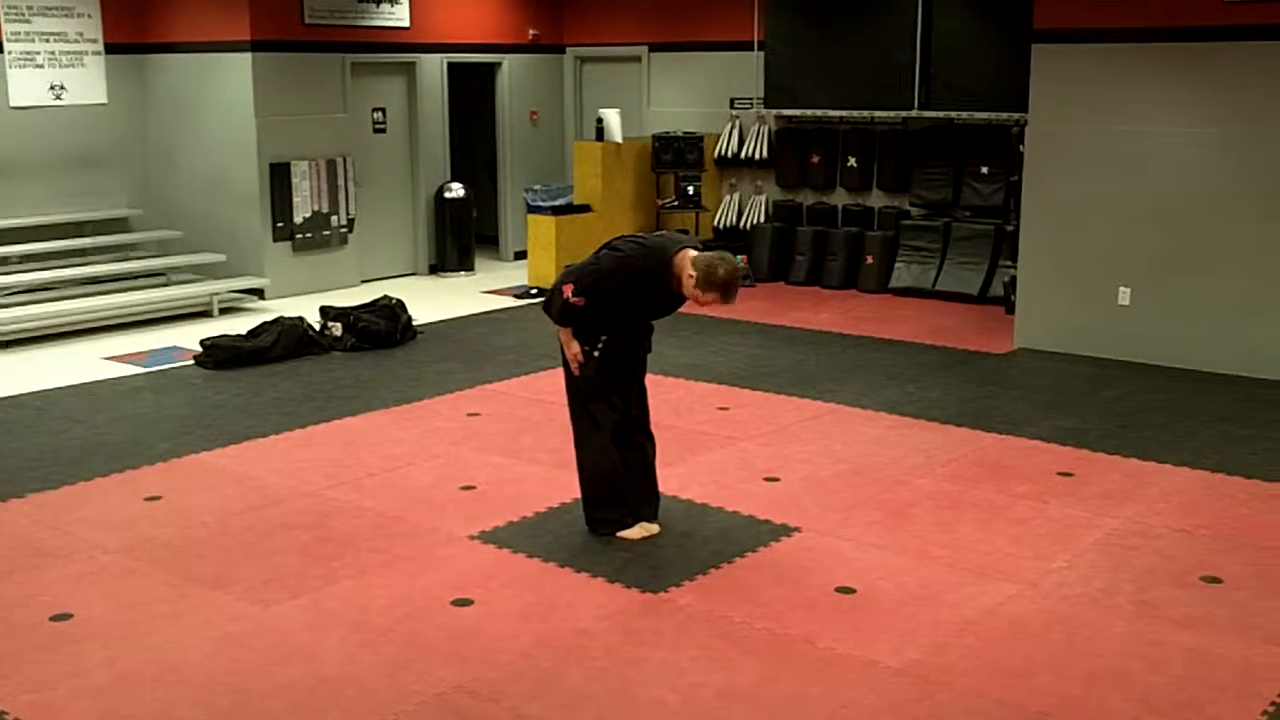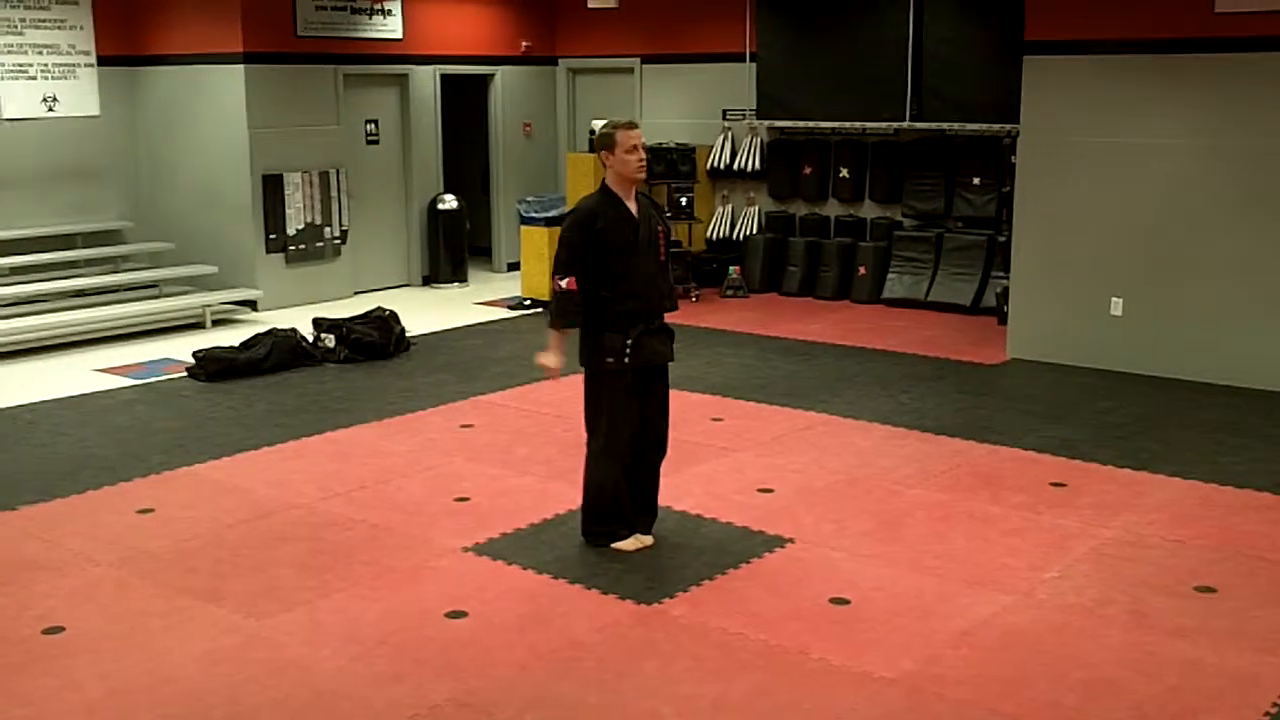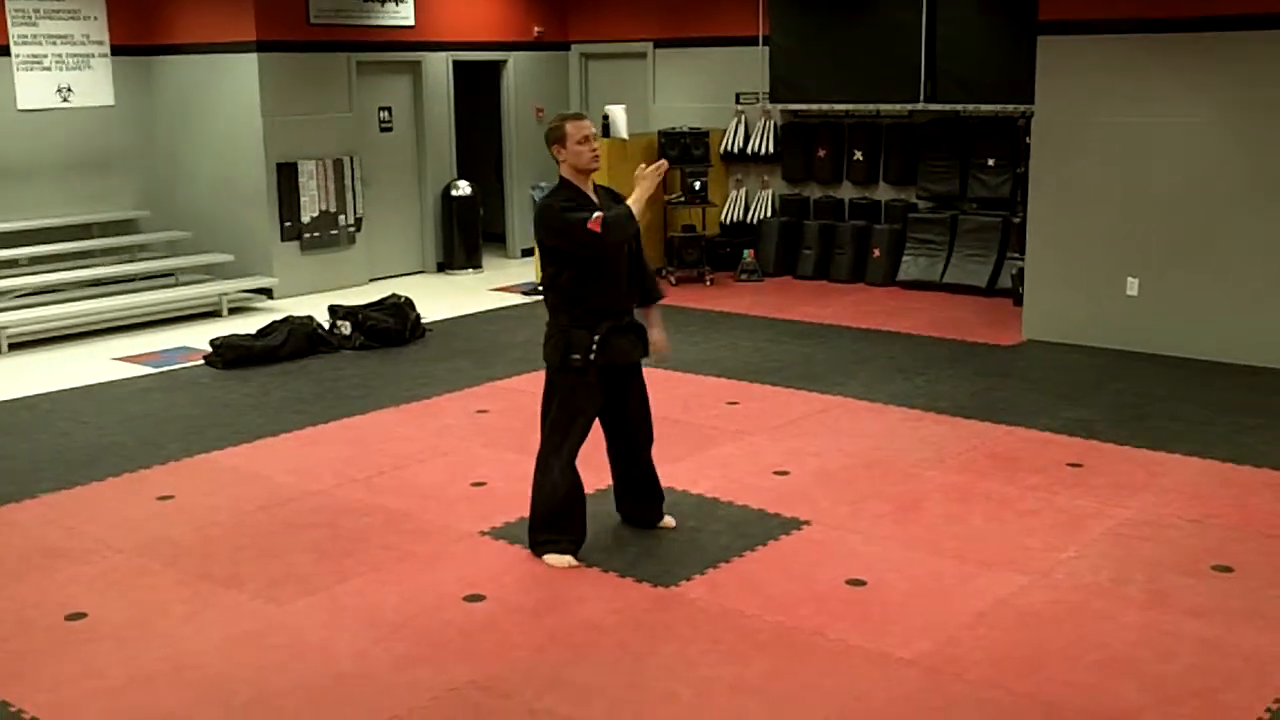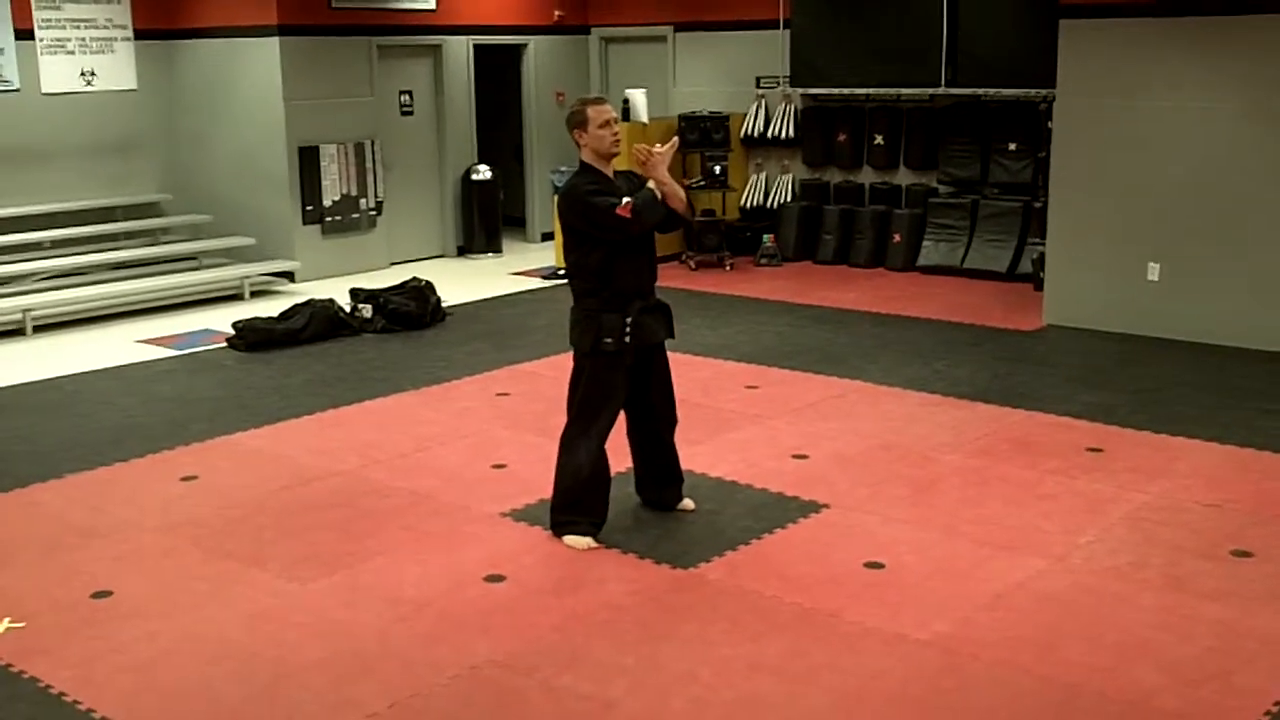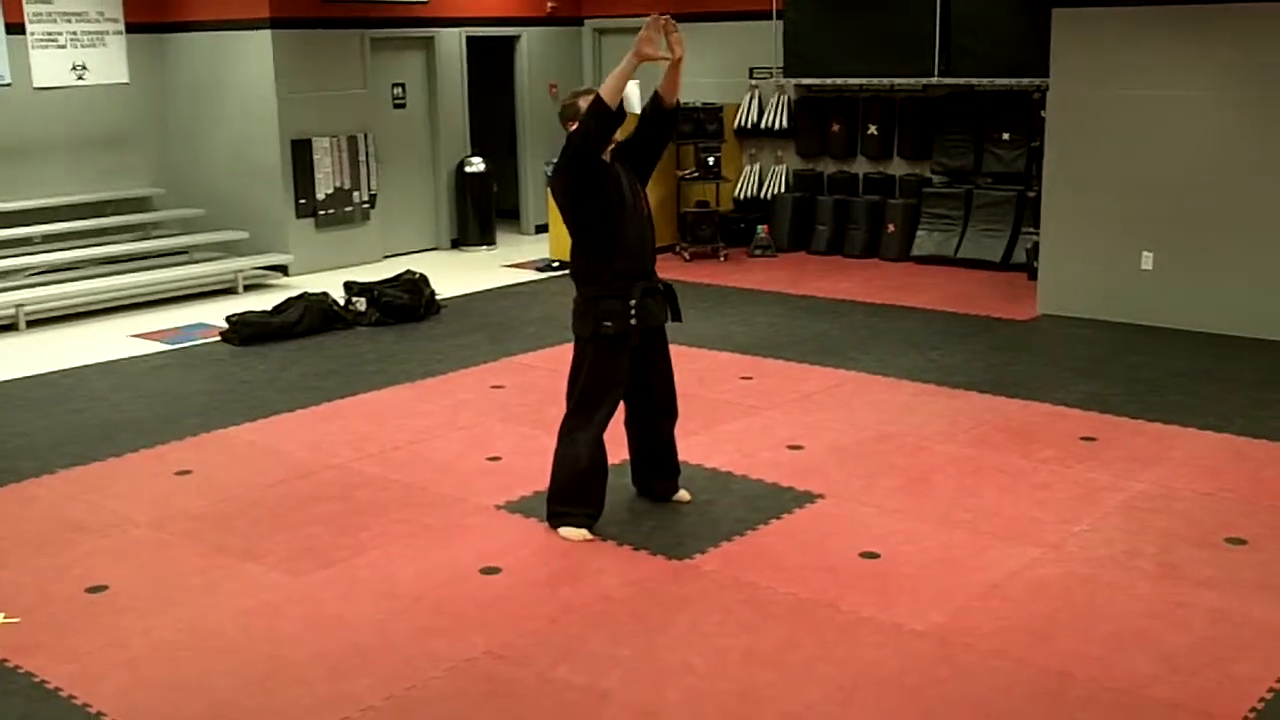
dt=1s
person 1, frame 1
left shoulder: (692, 262)
right shoulder: (636, 259)
right elbow: (570, 285)
left wrist: (638, 337)
right wrist: (568, 339)
left hip: (629, 337)
right hip: (591, 337)
left knee: (634, 424)
right knee: (598, 423)
left ankle: (640, 509)
right ankle: (610, 516)
person 1, frame 2
left shoulder: (653, 211)
right shoulder: (588, 216)
right elbow: (567, 285)
right wrist: (555, 347)
left hip: (651, 340)
right hip: (610, 345)
left knee: (651, 438)
right knee: (612, 439)
left ankle: (637, 522)
right ankle: (606, 528)
person 1, frame 3
left shoulder: (611, 200)
right shoulder: (554, 210)
left elbow: (635, 262)
right elbow: (605, 238)
left wrist: (652, 321)
right wrist: (642, 193)
left hip: (620, 335)
right hip: (575, 343)
left knee: (633, 430)
right knee: (562, 441)
left ankle: (642, 508)
right ankle: (551, 537)
person 1, frame 4
left shoulder: (630, 182)
right shoulder: (578, 193)
left elbow: (677, 216)
right elbow: (634, 221)
left wrist: (660, 177)
right wrist: (656, 179)
left hip: (643, 316)
right hip: (602, 324)
left knee: (656, 412)
right knee: (589, 423)
left ankle: (661, 490)
right ankle: (573, 518)
person 1, frame 5
left shoulder: (627, 163)
right shoulder: (572, 175)
left elbow: (659, 118)
right elbow: (596, 125)
left wrist: (674, 63)
right wrist: (635, 57)
left hip: (644, 303)
right hip: (604, 311)
left knee: (656, 404)
right knee: (588, 413)
left ankle: (658, 481)
right ankle: (569, 510)
